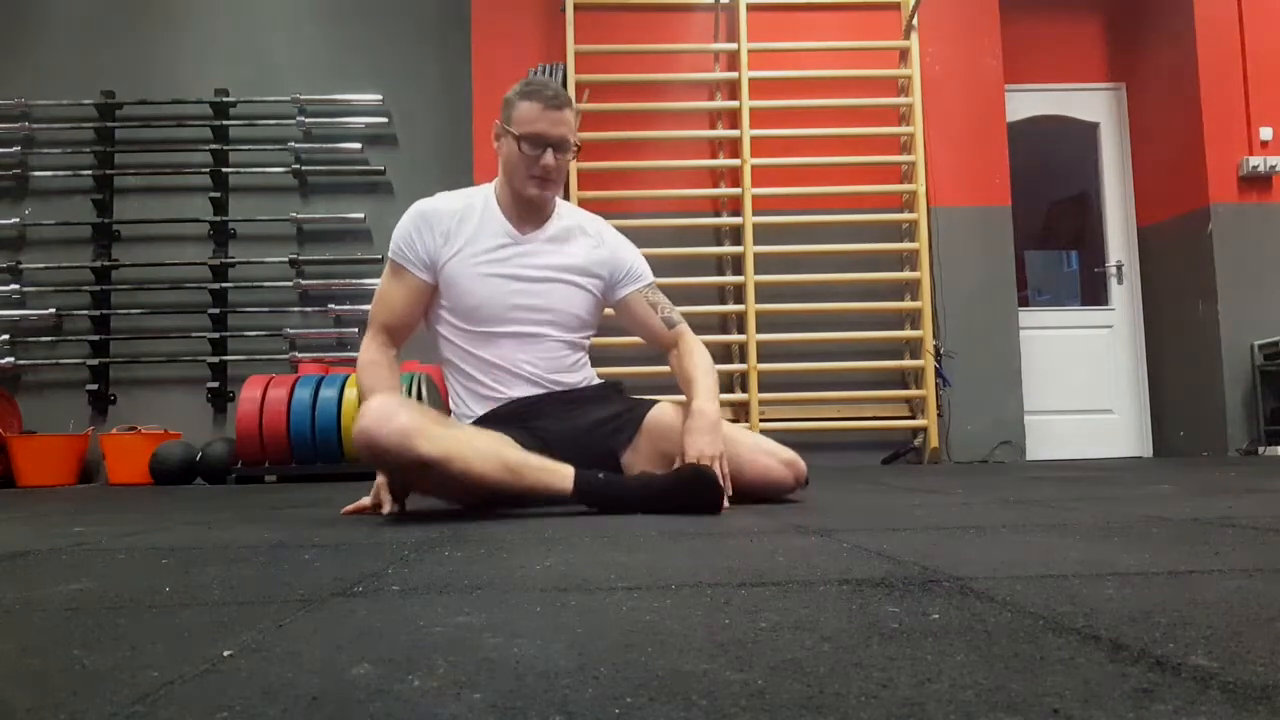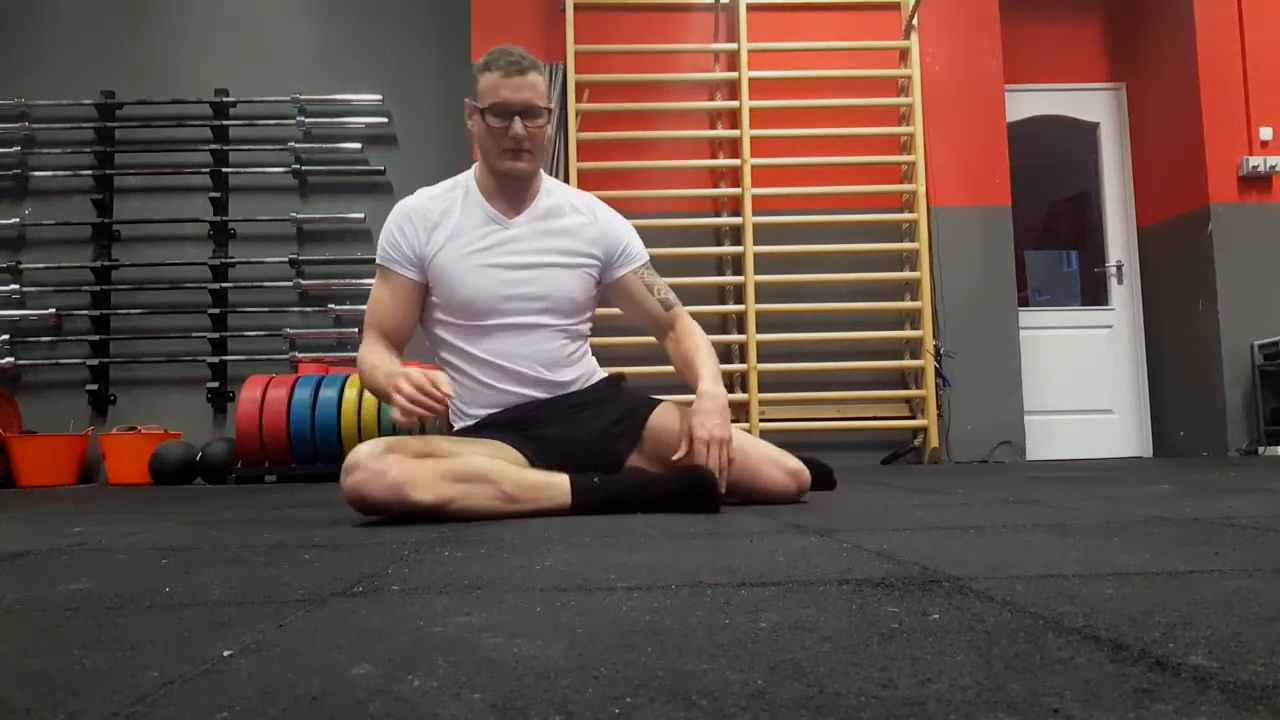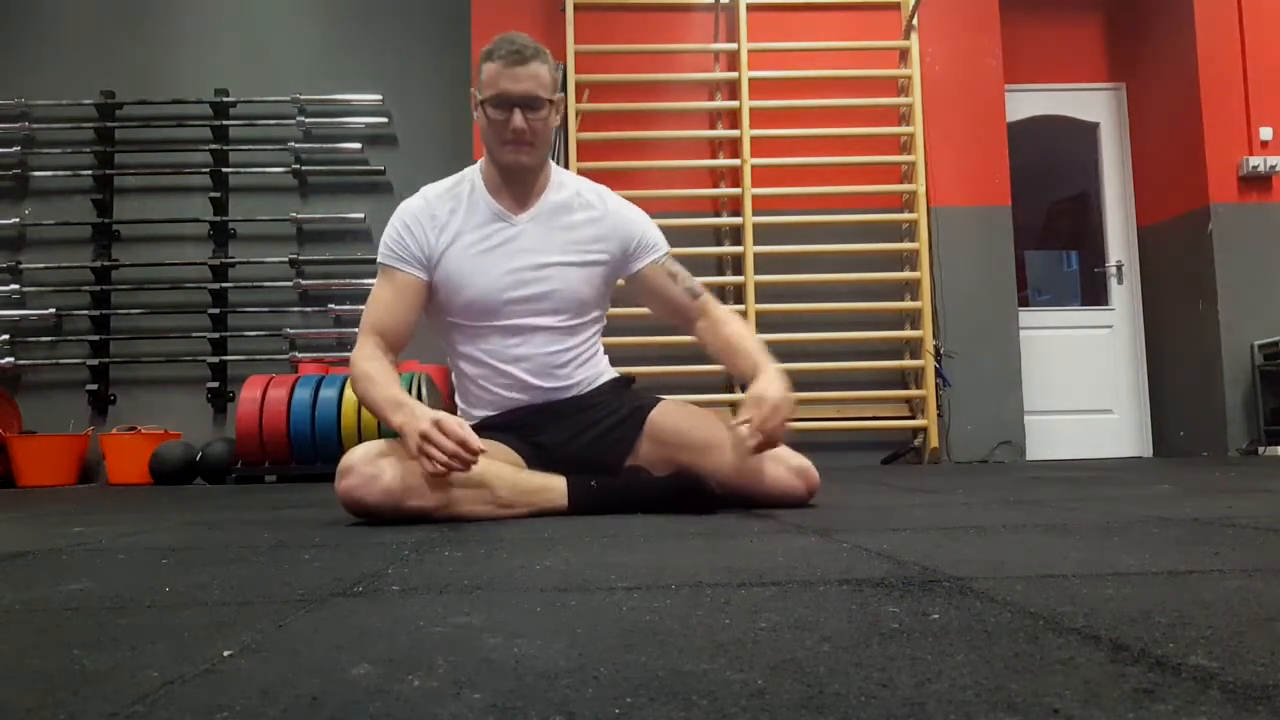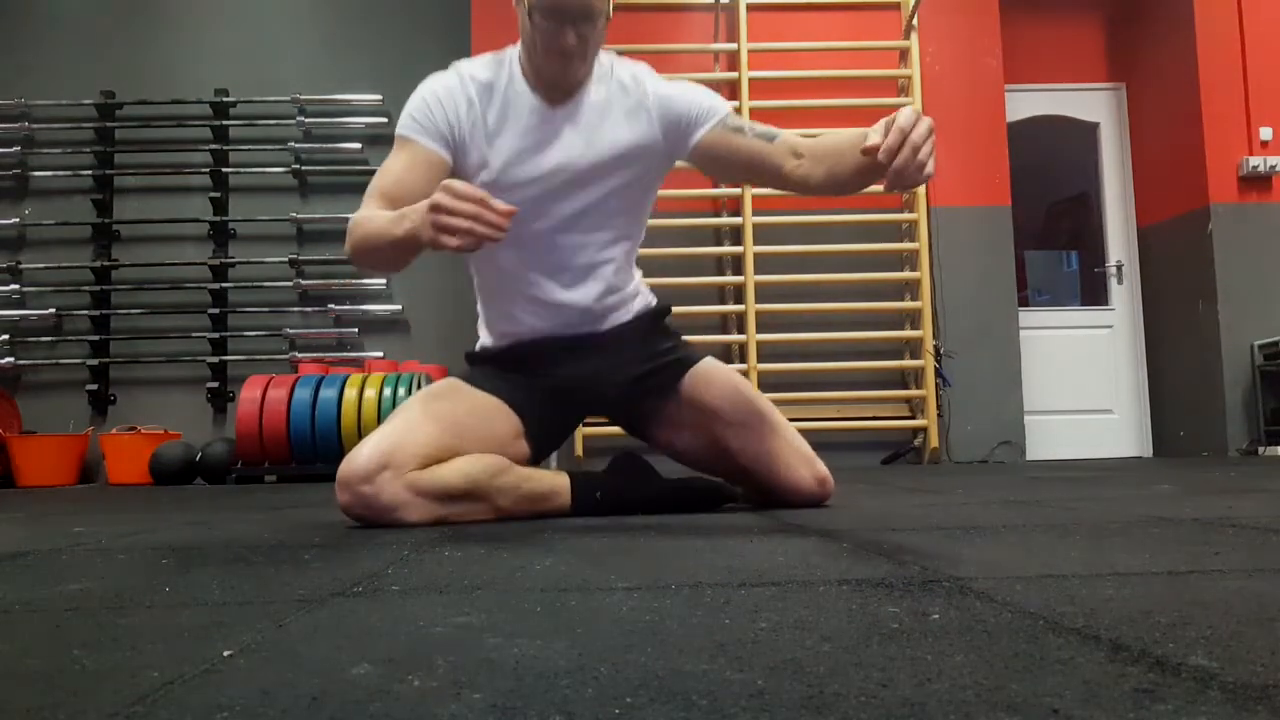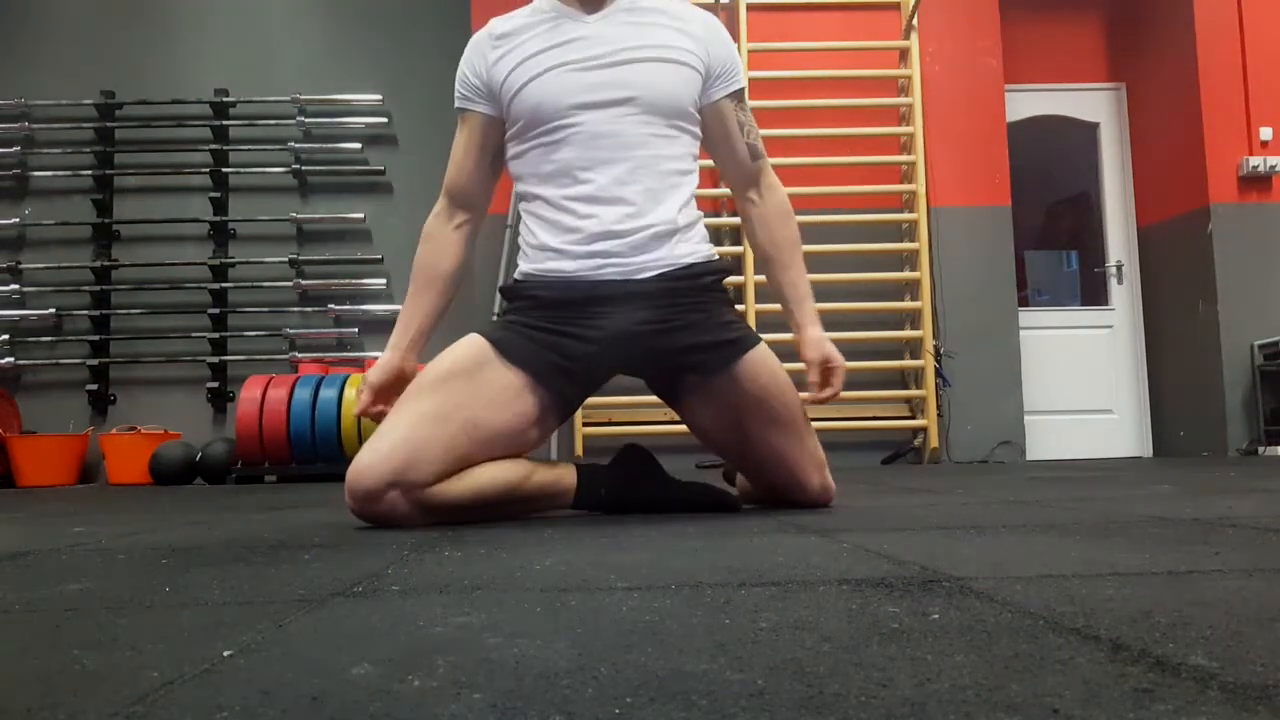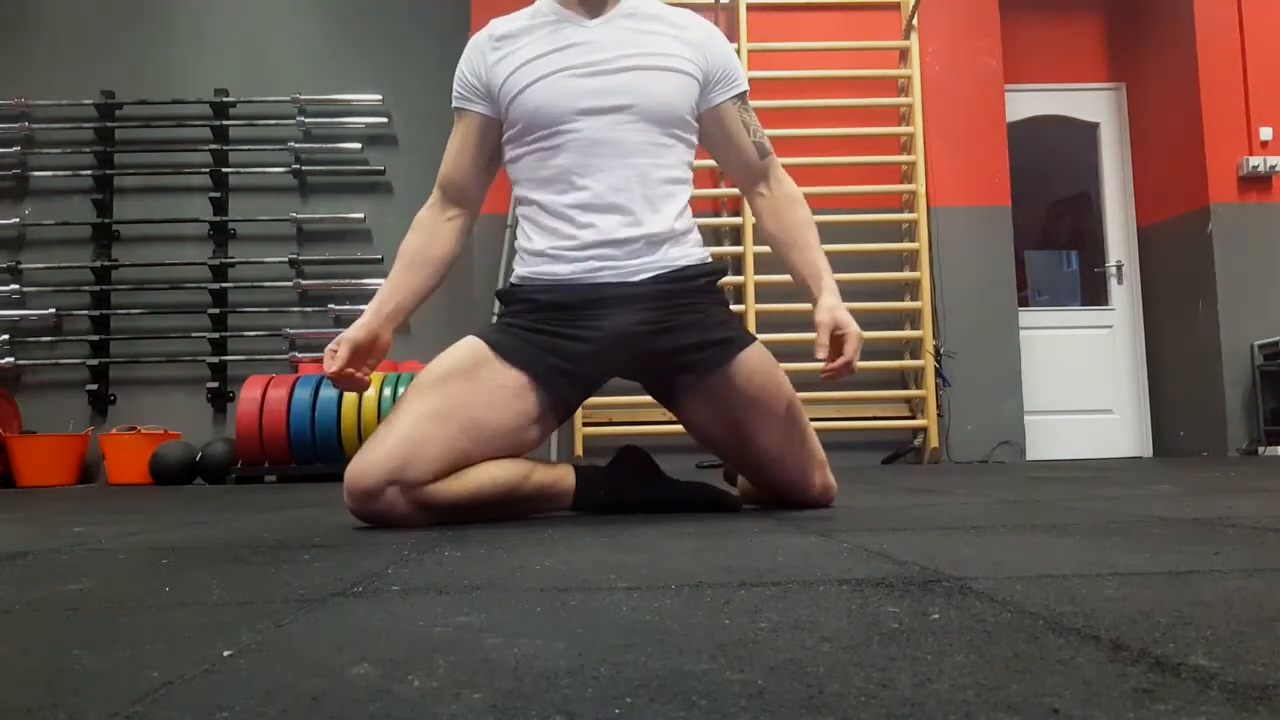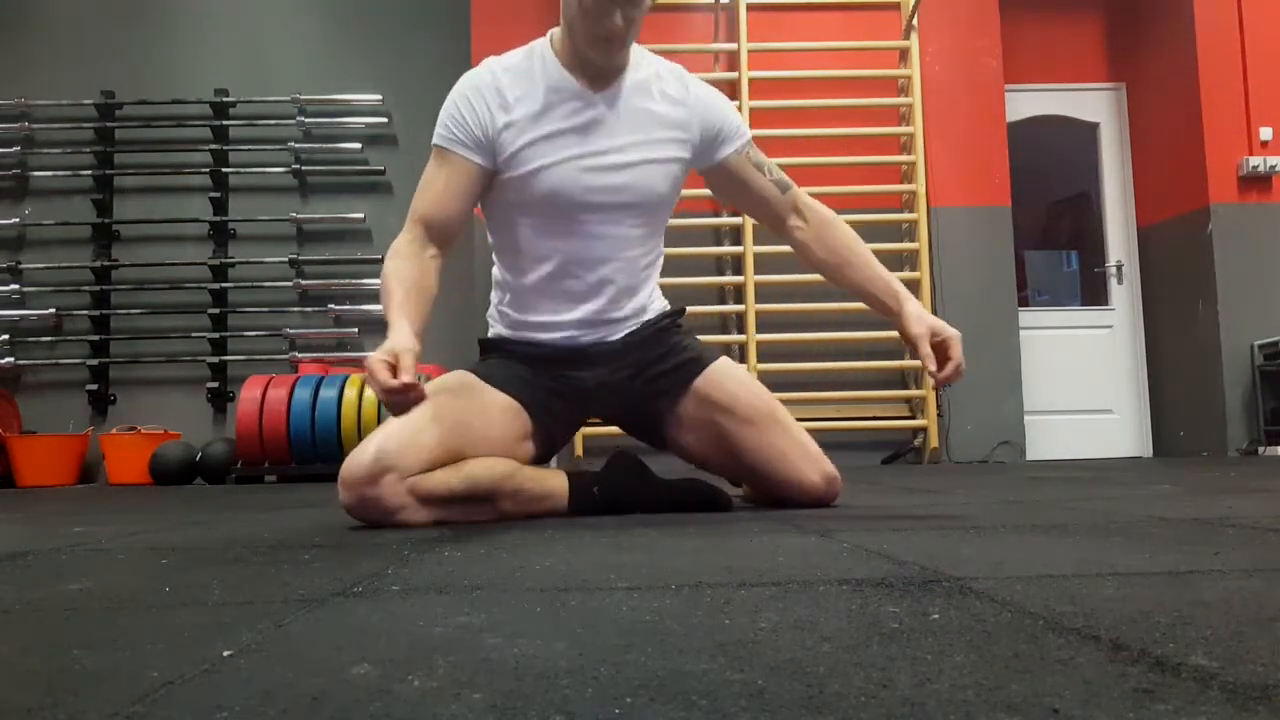
dt=0.7s
person 1, frame 1
left shoulder: (602, 242)
right shoulder: (433, 223)
left elbow: (680, 341)
right elbow: (381, 342)
left wrist: (706, 412)
right wrist: (393, 448)
left hip: (593, 412)
right hip: (495, 434)
left knee: (784, 470)
right knee: (376, 427)
right ankle: (612, 487)
person 1, frame 2
left shoulder: (595, 221)
right shoulder: (418, 219)
left elbow: (674, 324)
right elbow: (378, 343)
left wrist: (711, 390)
right wrist: (396, 380)
left hip: (597, 409)
right hip: (494, 436)
left knee: (788, 478)
right knee: (366, 474)
right ankle: (611, 491)
person 1, frame 3
left shoulder: (610, 214)
right shoulder: (425, 217)
left elbow: (703, 312)
right elbow: (372, 349)
left wrist: (765, 370)
right wrist: (409, 415)
left hip: (604, 408)
right hip: (497, 435)
left knee: (792, 478)
right knee: (360, 477)
right ankle: (613, 491)
person 1, frame 4
left shoulder: (655, 100)
right shoulder: (453, 97)
left elbow: (797, 163)
right elbow: (364, 238)
left wrist: (881, 155)
right wrist: (420, 223)
left hip: (632, 342)
right hip: (515, 363)
left knee: (806, 485)
right knee: (365, 486)
right ankle: (606, 494)
person 1, frame 5
right shoulder: (496, 46)
left elbow: (754, 187)
right elbow: (459, 211)
left wrist: (806, 321)
right wrist: (402, 346)
left hip: (682, 294)
right hip: (551, 305)
left knee: (808, 488)
right knee: (375, 487)
right ankle: (606, 487)
person 1, frame 6
right shoulder: (495, 48)
left elbow: (764, 182)
right elbow: (451, 207)
left wrist: (825, 292)
right wrist: (378, 320)
left hip: (679, 297)
right hip: (548, 308)
left knee: (808, 488)
right knee: (373, 488)
right ankle: (605, 487)
person 1, frame 7
left shoulder: (692, 100)
right shoulder: (489, 93)
left elbow: (796, 216)
right elbow: (420, 241)
left wrist: (905, 306)
right wrist: (401, 332)
left hip: (650, 345)
right hip: (527, 360)
left knee: (812, 483)
right knee: (368, 482)
right ankle: (598, 490)
